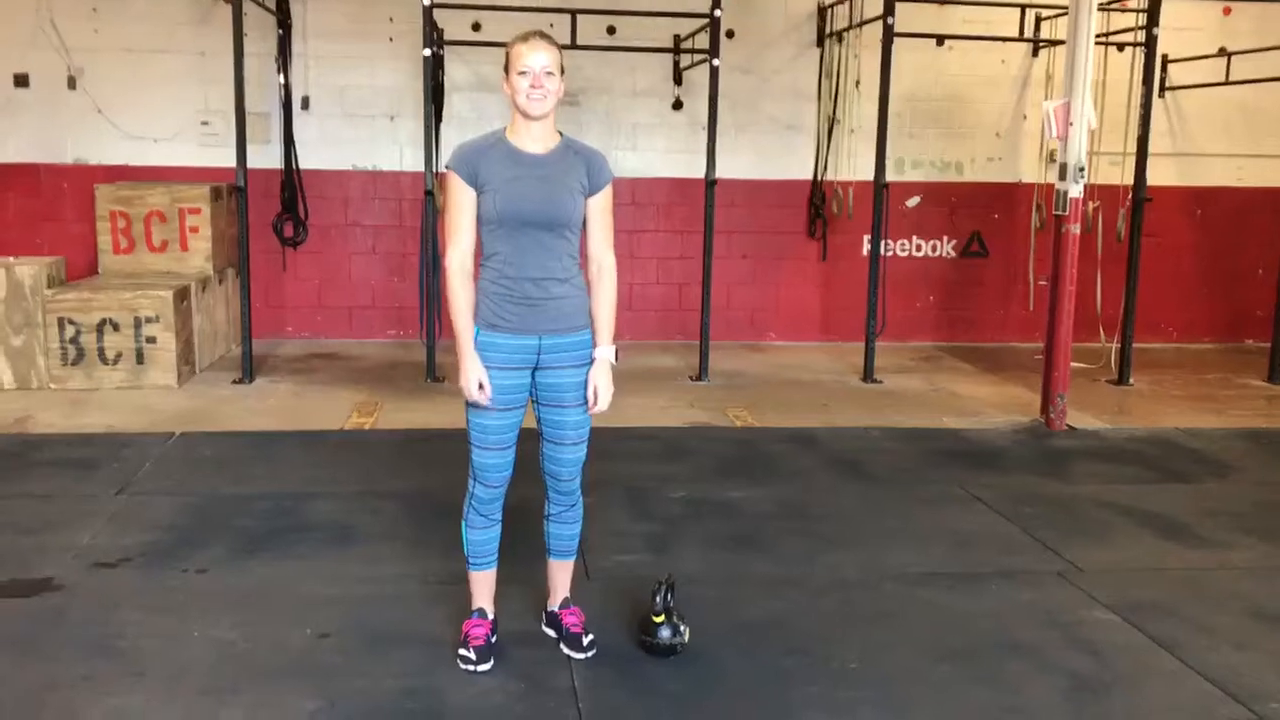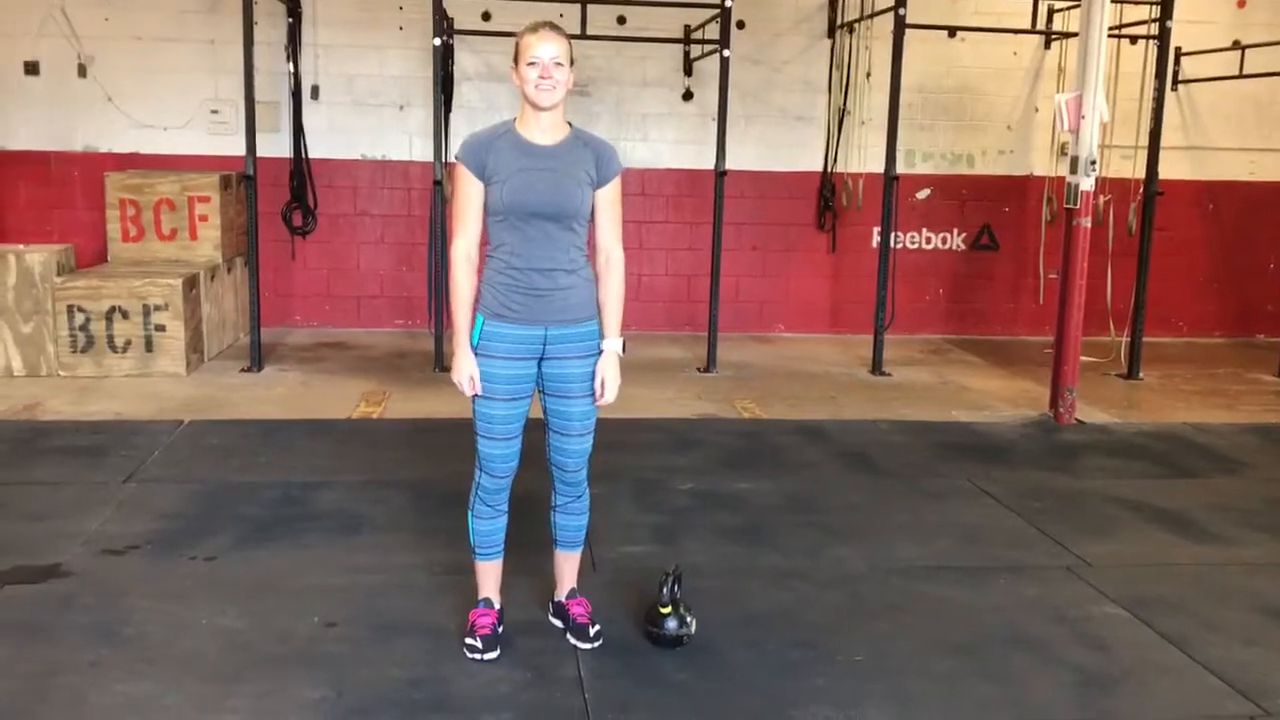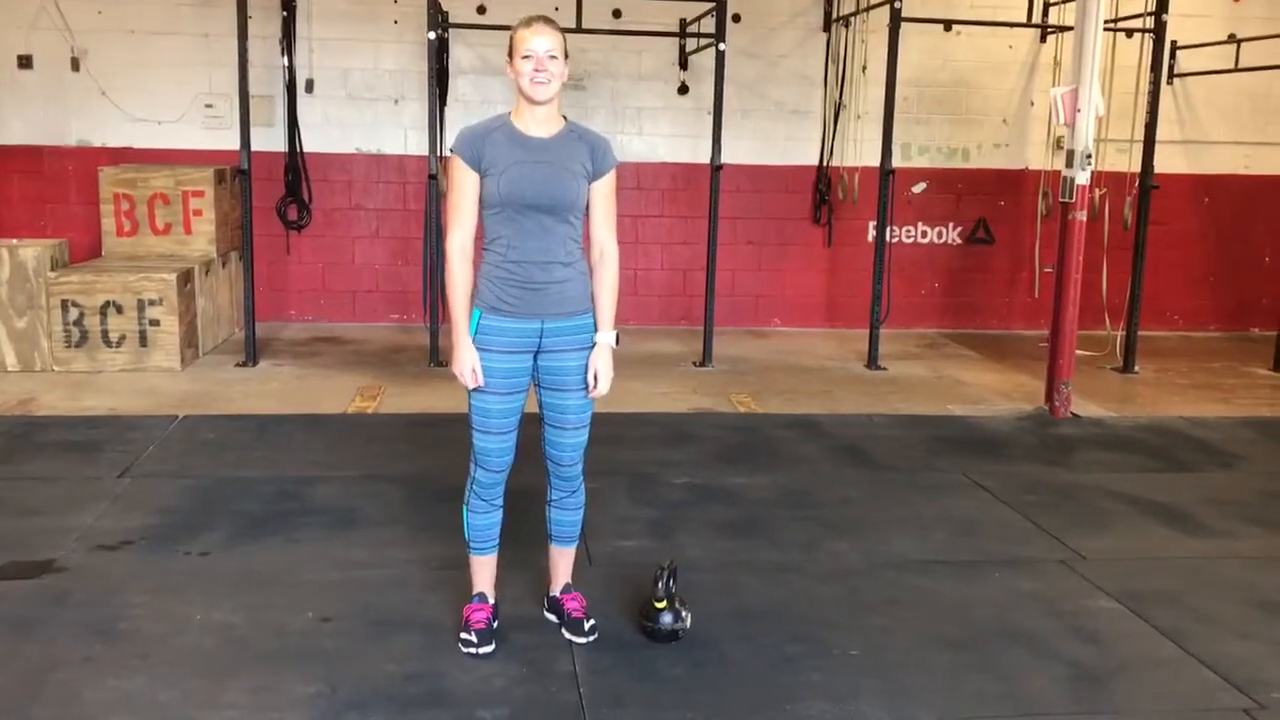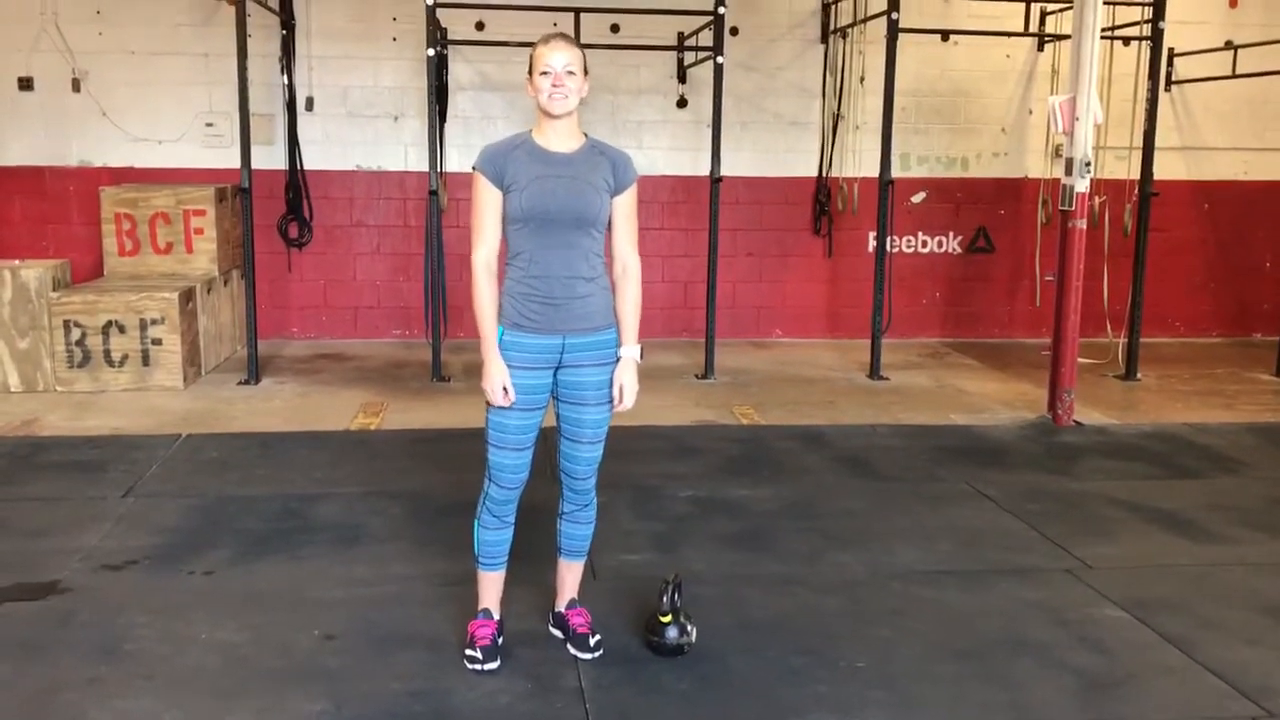
dt=0.7s
person 1, frame 1
left shoulder: (588, 164)
right shoulder: (472, 158)
left elbow: (602, 263)
right elbow: (458, 261)
left wrist: (604, 353)
right wrist: (467, 351)
left hip: (570, 343)
right hip: (499, 342)
left knee: (565, 482)
right knee: (488, 484)
left ankle: (561, 607)
right ankle: (481, 615)
person 1, frame 2
left shoulder: (597, 155)
right shoulder: (481, 149)
left elbow: (610, 256)
right elbow: (463, 251)
left wrist: (611, 346)
right wrist: (461, 344)
left hip: (576, 334)
right hip: (503, 333)
left knee: (572, 473)
right knee: (494, 473)
left ankle: (568, 597)
right ankle: (487, 604)
person 1, frame 3
left shoulder: (593, 149)
right shoulder: (477, 142)
left elbow: (604, 250)
right elbow: (459, 244)
left wrist: (605, 338)
right wrist: (460, 335)
left hip: (572, 328)
right hip: (499, 326)
left knee: (568, 468)
right knee: (490, 467)
left ankle: (563, 591)
right ankle: (482, 599)
person 1, frame 4
left shoulder: (614, 164)
right shoulder: (499, 159)
left elbow: (626, 265)
right elbow: (483, 261)
left wrist: (629, 354)
right wrist: (491, 353)
left hip: (593, 344)
right hip: (521, 341)
left knee: (581, 483)
right knee: (503, 484)
left ankle: (567, 607)
right ankle: (487, 614)
